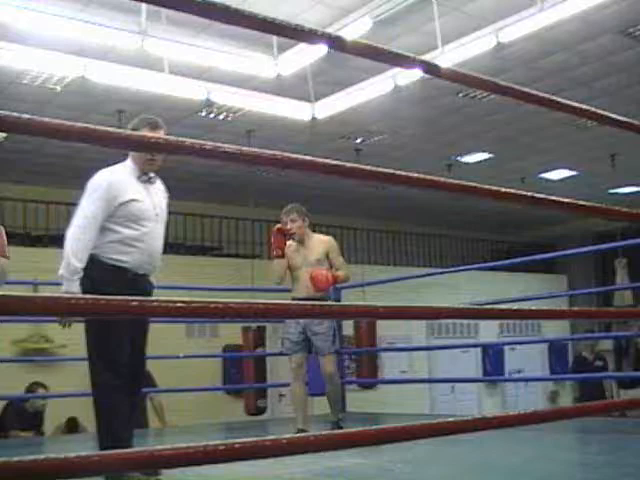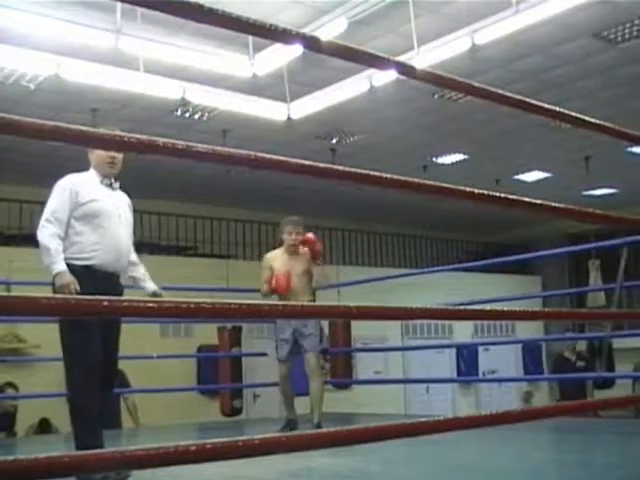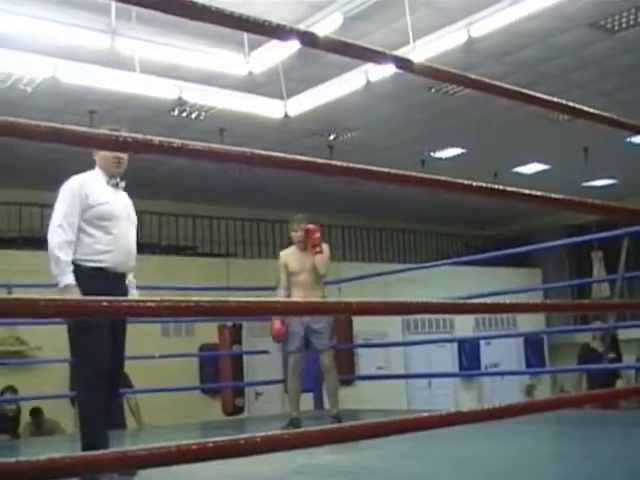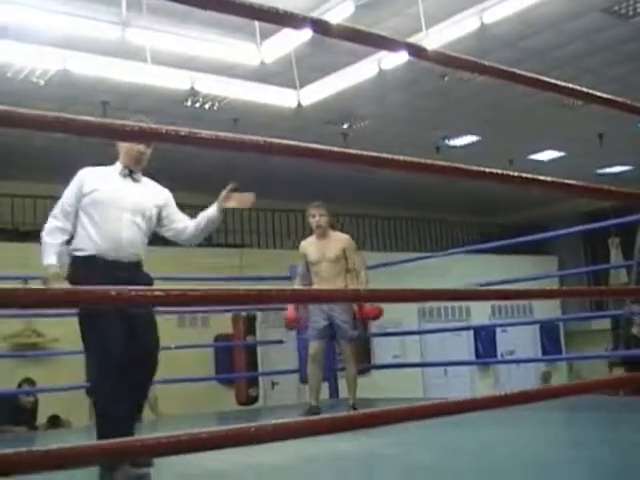
dt=0.7s
person 1, frame 1
left shoulder: (160, 189)
right shoulder: (109, 180)
right elbow: (81, 232)
right wrist: (71, 287)
left hip: (139, 285)
right hip: (107, 281)
left knee: (134, 370)
right knee: (111, 370)
left ankle: (124, 449)
person 1, frame 2
left shoulder: (124, 199)
right shoulder: (72, 185)
right elbow: (48, 230)
left wrist: (149, 286)
right wrist: (59, 270)
left hip: (111, 287)
right hip: (81, 282)
left knee: (106, 369)
right knee: (85, 368)
left ankle: (95, 445)
right ankle: (90, 451)
person 1, frame 3
left shoulder: (124, 198)
right shoulder: (80, 185)
right elbow: (60, 236)
left wrist: (132, 290)
right wrist: (67, 283)
left hip: (115, 287)
right hip: (87, 283)
left knee: (113, 369)
right knee: (93, 368)
left ankle: (100, 446)
right ankle: (95, 452)
person 1, frame 4
left shoulder: (157, 193)
right shoulder: (89, 177)
left elbow: (187, 233)
right elbow: (57, 223)
left wrist: (217, 210)
right wrist: (51, 263)
left hip: (133, 278)
right hip: (92, 274)
left knee: (144, 356)
right knee: (107, 361)
left ankle: (120, 439)
person 2, frame 1
left shoulder: (326, 243)
right shoulder: (286, 248)
left elbow: (345, 273)
right elbow: (278, 279)
left wrist: (332, 278)
right wrist: (278, 248)
left knee: (329, 369)
right knee: (297, 370)
left ankle: (336, 419)
right ankle: (302, 428)
person 2, frame 2
left shoulder: (310, 253)
right shoulder: (271, 258)
left elbow: (317, 284)
right elbow: (264, 292)
left wrist: (317, 257)
right wrist: (272, 287)
right hip: (285, 316)
left knee: (313, 367)
right knee: (283, 373)
left ankle: (316, 422)
right ankle: (291, 418)
person 2, frame 3
left shoulder: (322, 248)
right shoulder: (285, 256)
left elbow: (322, 270)
right elbow: (283, 288)
left wrist: (316, 246)
left hip: (318, 312)
right hip: (295, 314)
left knee: (327, 364)
right knee: (293, 366)
left ankle: (335, 414)
right ankle: (295, 417)
person 2, frame 4
left shoulder: (344, 240)
right shoulder: (305, 246)
left elbow: (360, 269)
right elbow: (301, 276)
left hip: (341, 302)
right hip: (317, 303)
left knee: (347, 353)
right knee: (314, 354)
left ankle: (352, 404)
right ankle: (313, 405)
